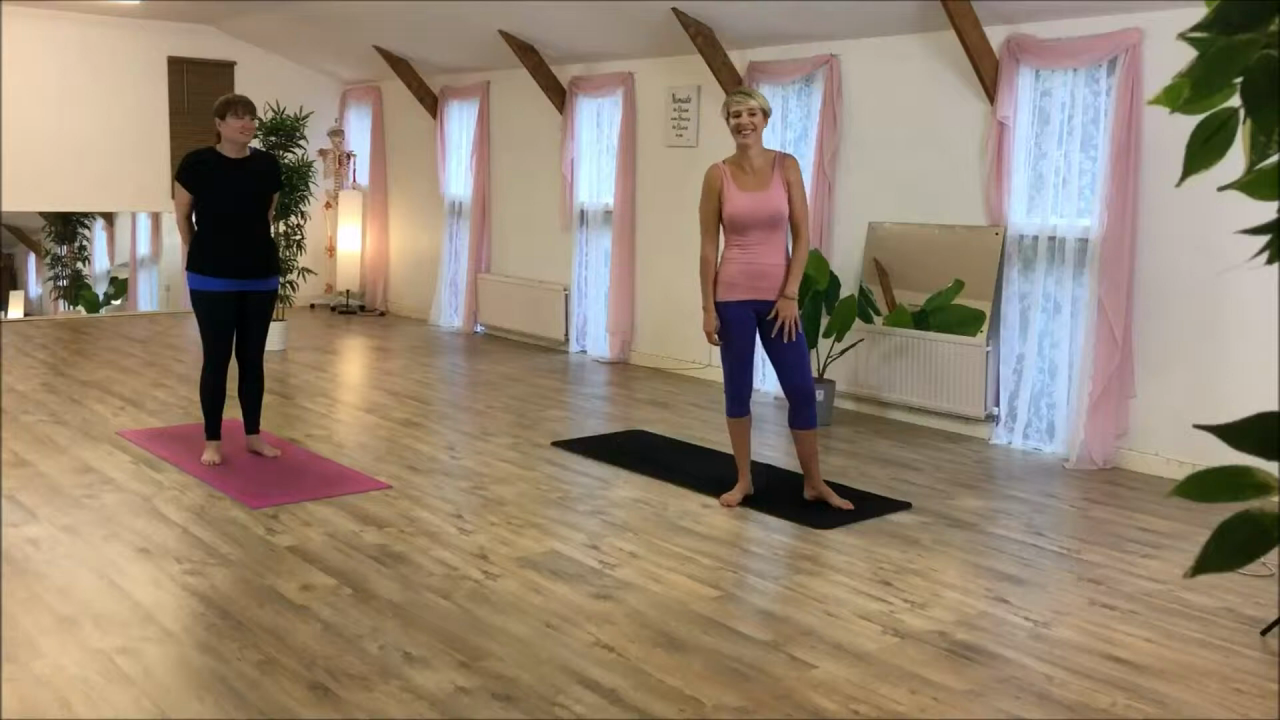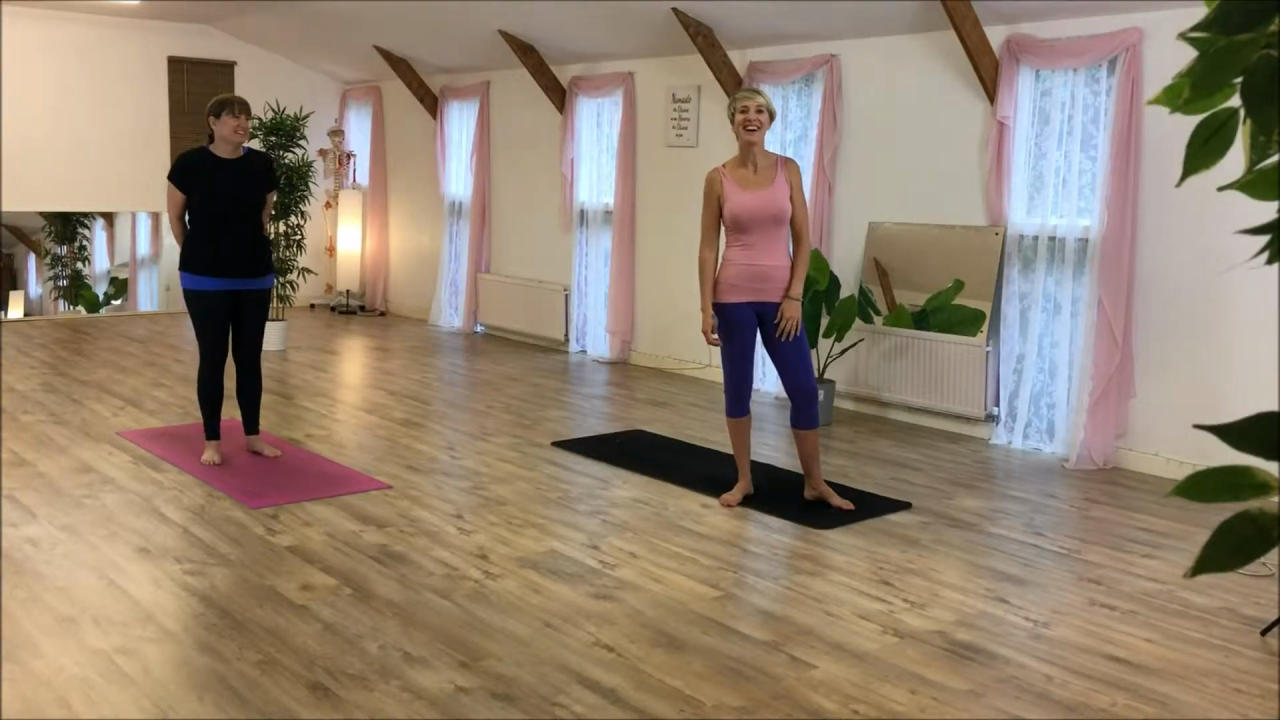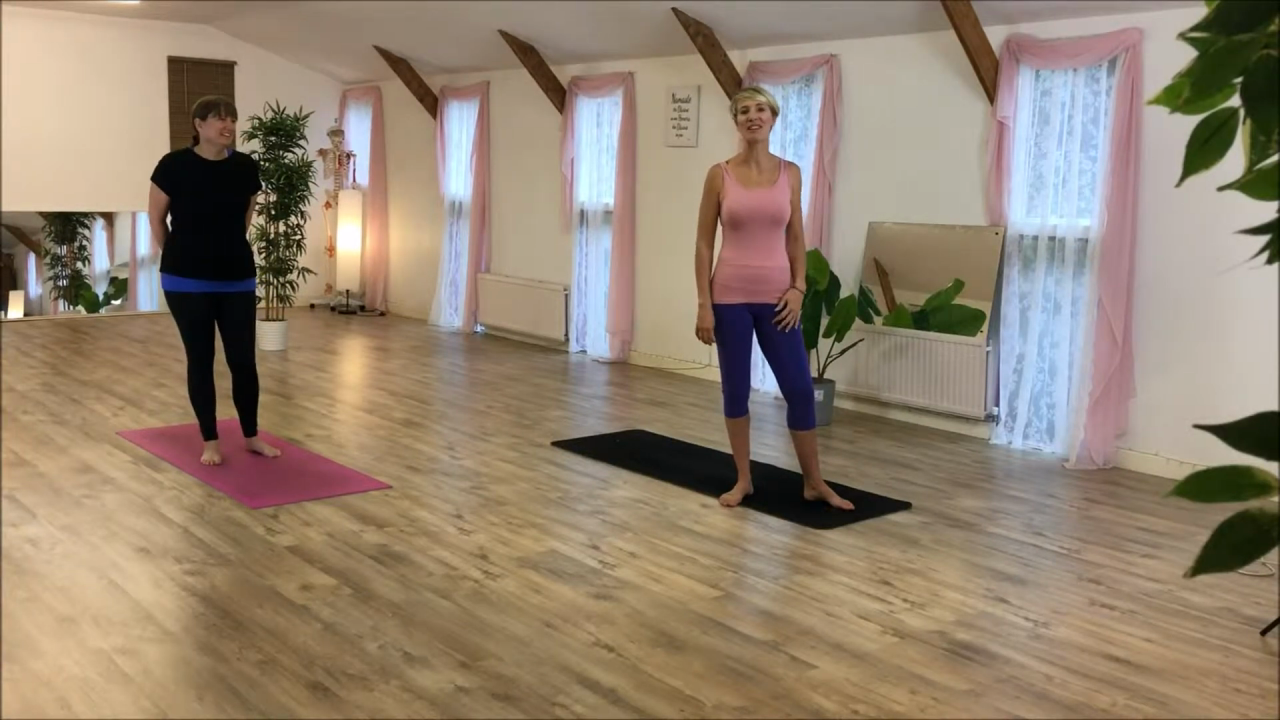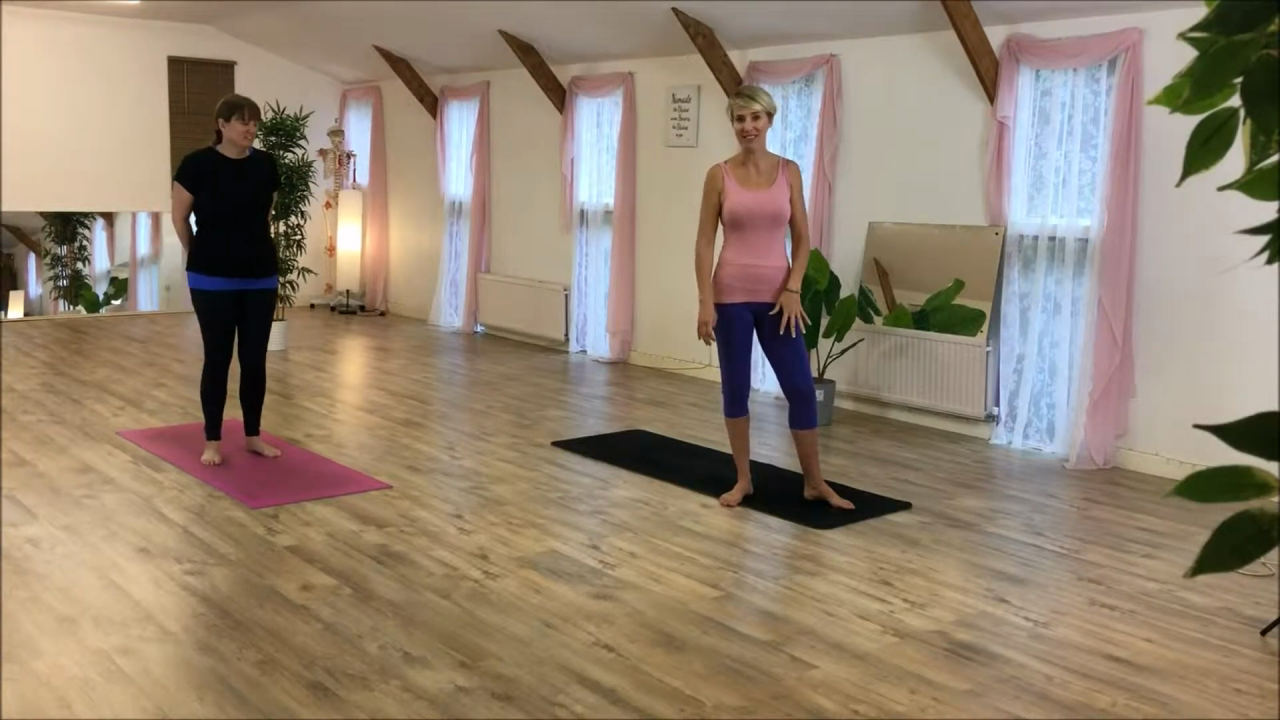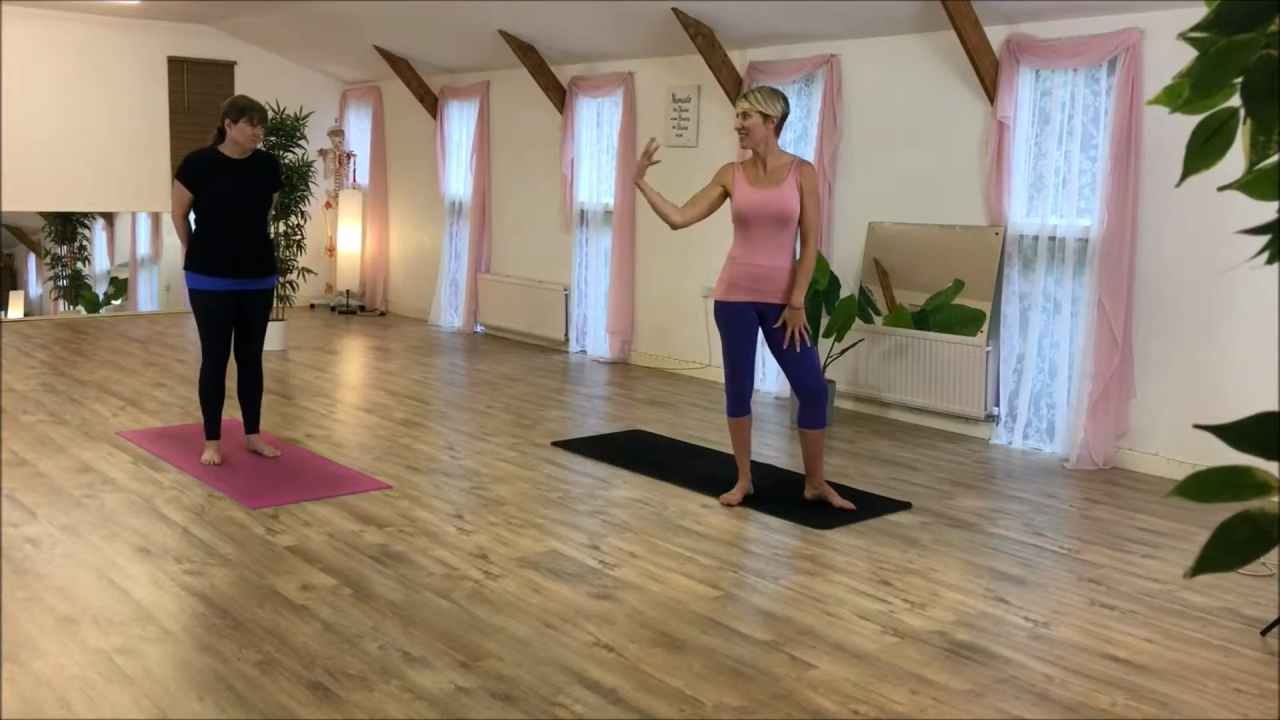
dt=1s
person 1, frame 1
left shoulder: (786, 166)
right shoulder: (717, 175)
left elbow: (801, 236)
right elbow: (708, 246)
left wrist: (790, 294)
right wrist: (708, 307)
left hip: (777, 295)
right hip: (733, 296)
left knee: (801, 390)
right knee: (738, 390)
left ankle: (814, 483)
right ankle: (743, 479)
person 1, frame 2
left shoulder: (787, 169)
right shoulder: (718, 178)
left elbow: (802, 239)
right elbow: (708, 247)
left wrist: (794, 295)
right wrist: (706, 307)
left hip: (779, 295)
right hip: (734, 295)
left knee: (804, 389)
right knee: (738, 389)
left ankle: (814, 482)
right ankle: (743, 479)
person 1, frame 3
left shoulder: (790, 173)
right shoulder: (720, 174)
left elbow: (795, 239)
right elbow: (704, 244)
left wrist: (799, 287)
right wrist: (703, 305)
left hip: (775, 296)
right hip: (730, 296)
left knee: (800, 389)
right knee: (736, 390)
left ankle: (814, 483)
right ankle: (743, 479)
person 1, frame 4
left shoulder: (788, 171)
right shoulder: (719, 175)
left elbow: (802, 240)
right elbow: (704, 244)
left wrist: (792, 289)
right wrist: (705, 301)
left hip: (776, 295)
right hip: (731, 295)
left knee: (801, 389)
right knee: (736, 389)
left ankle: (814, 482)
right ankle: (743, 479)
person 1, frame 5
left shoulder: (802, 172)
right shoulder: (731, 174)
left elbow: (810, 244)
right elbow: (678, 219)
left wrist: (796, 303)
right wrist: (641, 182)
left hip: (782, 297)
right hip: (735, 295)
left knee: (811, 388)
right knee: (738, 389)
left ankle: (816, 483)
right ankle: (744, 479)
person 2, frame 1
left shoulder: (268, 165)
right shoulder: (196, 164)
right elbow: (183, 217)
right wrist: (203, 254)
left hip: (261, 277)
right hip: (212, 280)
left knee: (252, 358)
right knee: (217, 358)
left ankle: (253, 436)
right ankle: (212, 441)
person 2, frame 2
left shoulder: (262, 165)
right shoulder: (190, 164)
right elbow: (175, 217)
right wrist: (198, 254)
left hip: (255, 277)
right hip: (205, 280)
left knee: (250, 357)
right knee: (212, 358)
left ankle: (253, 435)
right ankle: (212, 441)
person 2, frame 3
left shoulder: (245, 168)
right shoulder: (174, 166)
right elbow: (156, 219)
right wrist: (179, 258)
left hip: (237, 280)
right hip: (187, 283)
left knee: (243, 359)
right knee: (200, 359)
left ankle: (251, 436)
right ankle: (210, 441)
person 2, frame 4
left shoulder: (265, 165)
right shoulder: (197, 164)
right elbow: (179, 218)
right wrist: (201, 256)
left hip: (261, 278)
right hip: (212, 281)
left knee: (255, 358)
right knee: (217, 358)
left ankle: (253, 436)
right ankle: (212, 441)
person 2, frame 5
left shoulder: (268, 166)
right shoulder: (198, 163)
right elbow: (179, 215)
right wrist: (200, 255)
left hip: (259, 278)
right hip: (210, 280)
left knee: (251, 357)
right knee: (215, 357)
left ankle: (253, 435)
right ankle: (212, 441)
